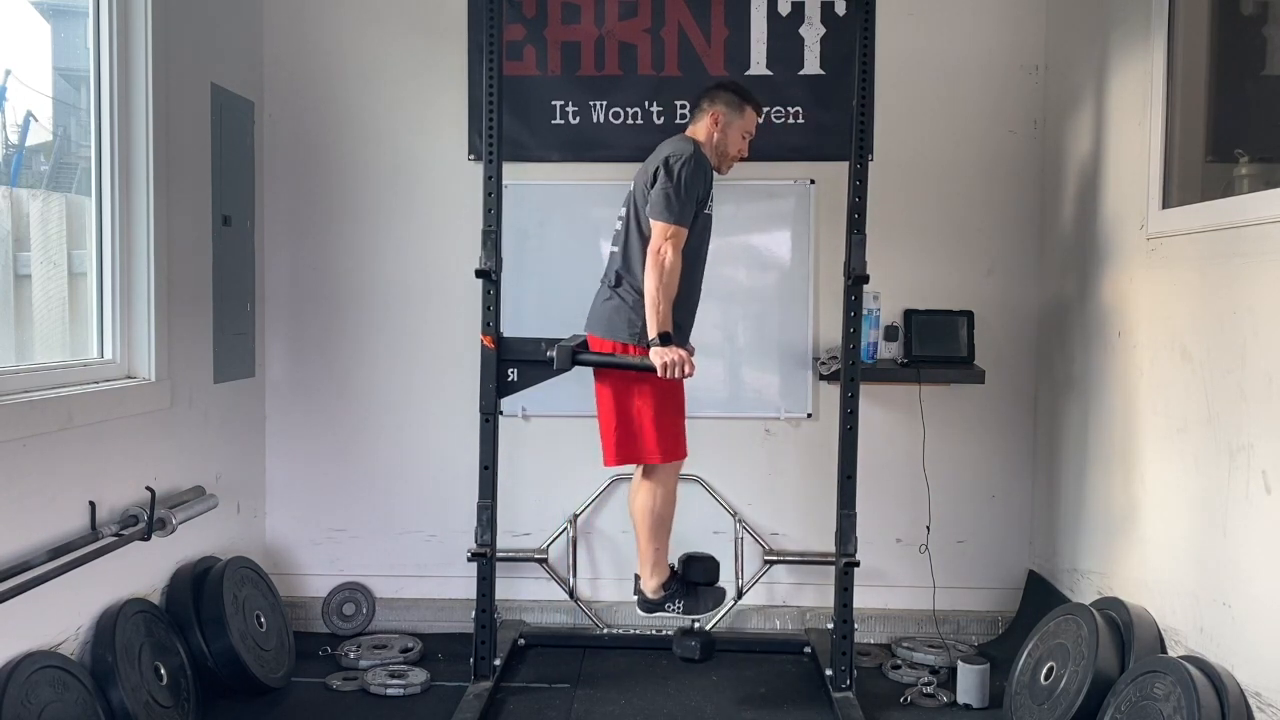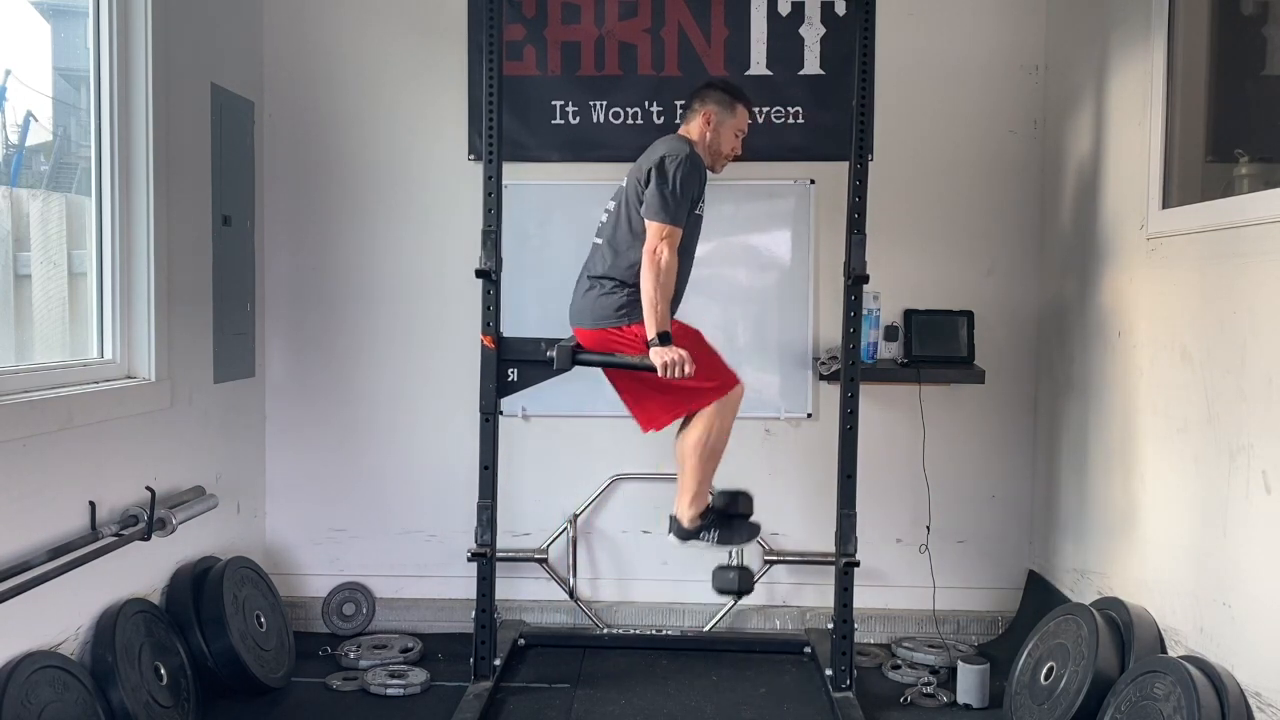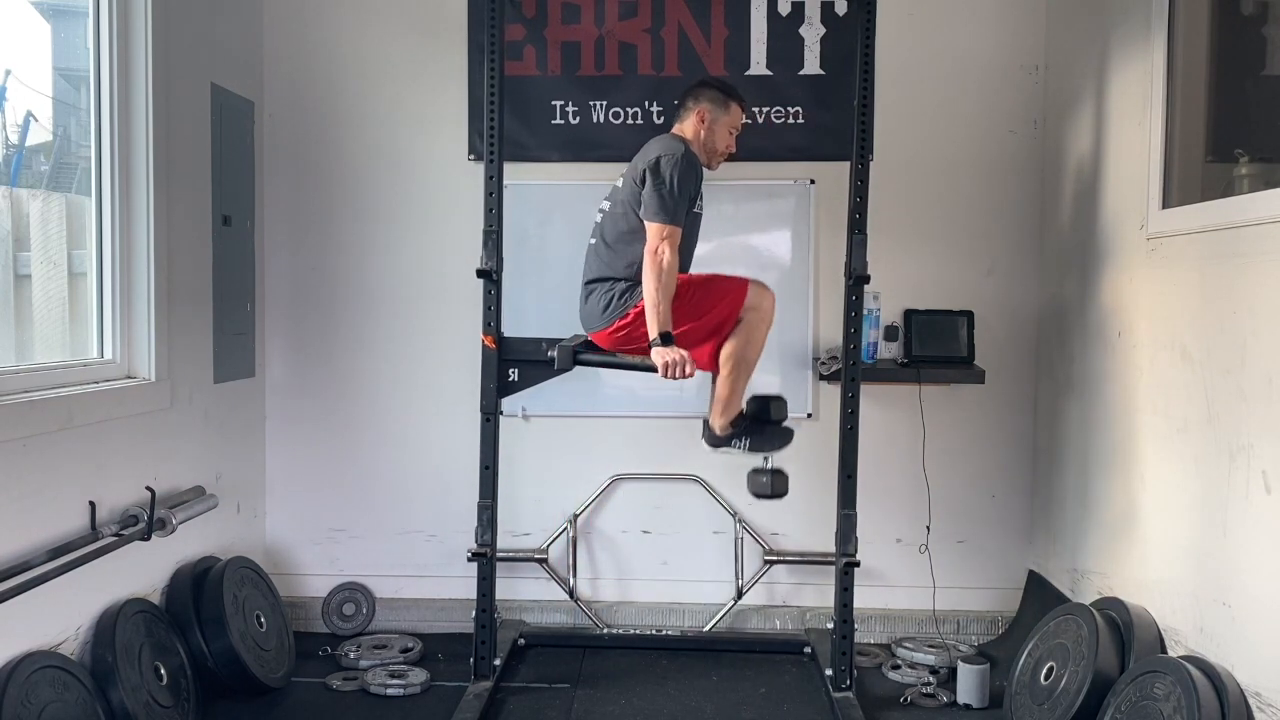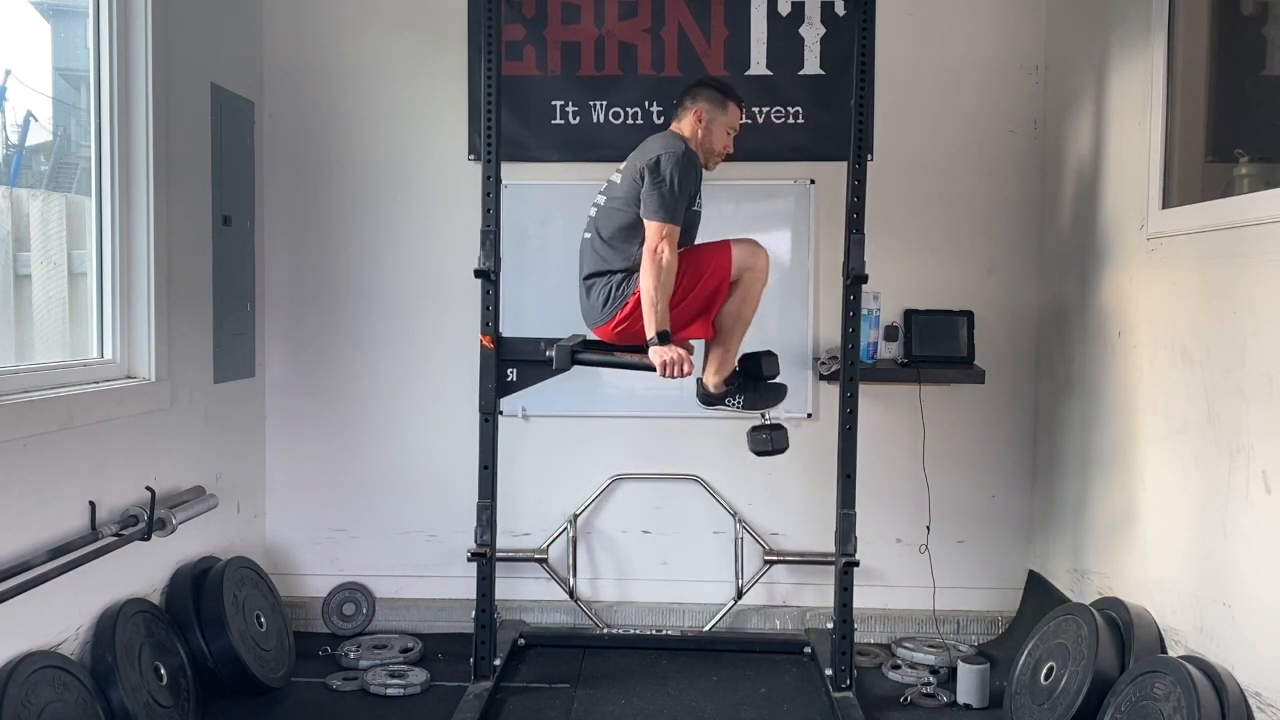
dt=0.3s
person 1, frame 1
left shoulder: (678, 160)
right shoulder: (687, 160)
right elbow: (662, 251)
left wrist: (666, 337)
right wrist: (662, 339)
left hip: (623, 329)
right hip: (632, 334)
left knee: (661, 460)
right knee: (661, 461)
left ankle: (656, 571)
right ankle: (657, 584)
person 1, frame 2
left shoulder: (668, 157)
right shoulder: (680, 159)
right elbow: (659, 251)
left wrist: (661, 330)
right wrist: (660, 338)
left hip: (603, 311)
right hip: (618, 314)
left knee: (704, 398)
right knee: (723, 392)
left ankle: (693, 509)
right ankle: (692, 515)
person 1, frame 3
left shoulder: (661, 156)
right shoulder: (676, 158)
right elbow: (659, 252)
left wrist: (663, 336)
right wrist: (662, 340)
left hip: (611, 306)
right hip: (622, 307)
left knee: (738, 301)
right knee: (758, 298)
left ankle: (725, 419)
right ankle: (725, 422)
person 1, frame 4
left shoulder: (659, 152)
right shoulder: (674, 156)
right elbow: (658, 250)
left wrist: (664, 332)
right wrist: (659, 340)
left hip: (609, 301)
right hip: (621, 301)
left knee: (734, 271)
right knee: (752, 258)
left ankle: (719, 379)
right ankle: (719, 382)
